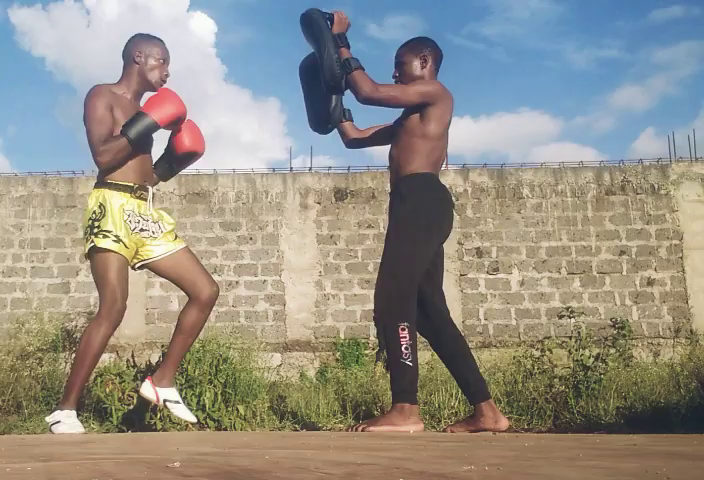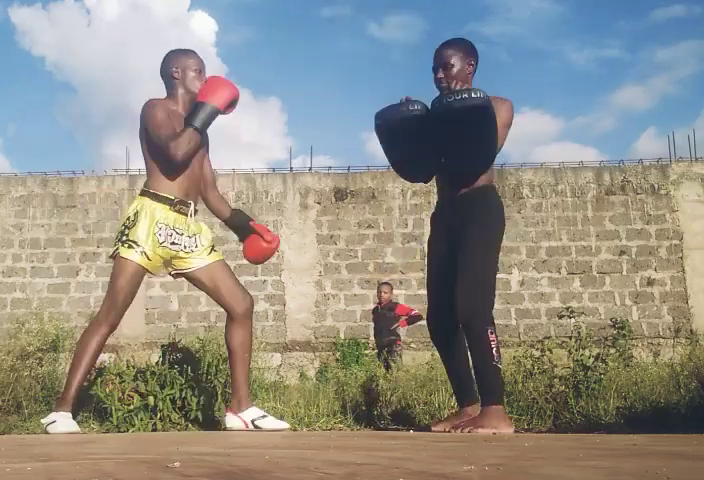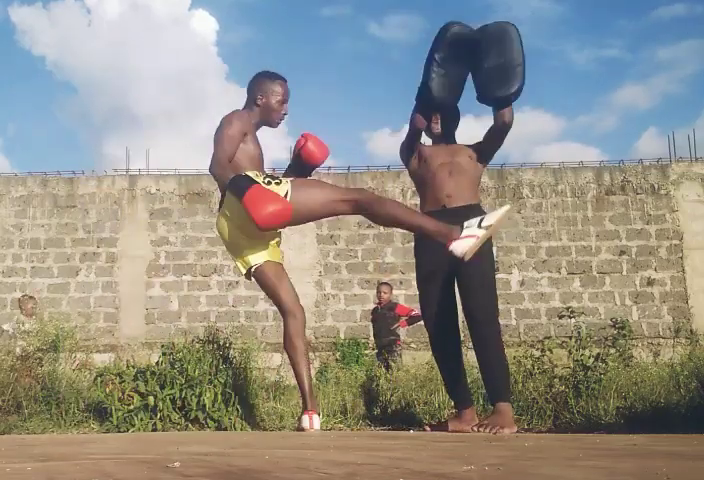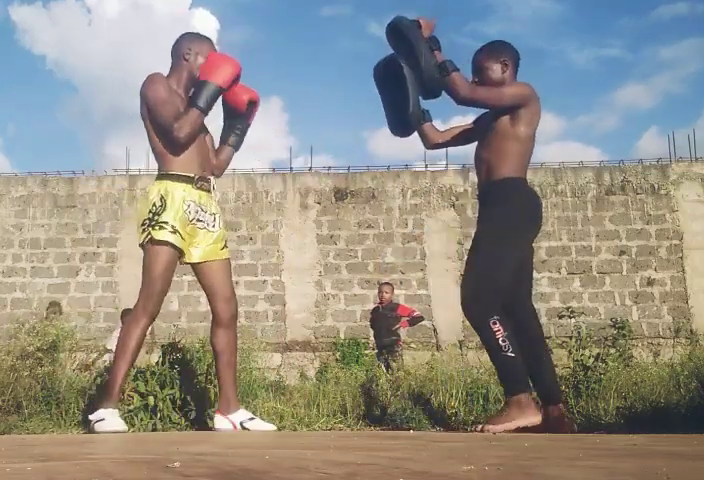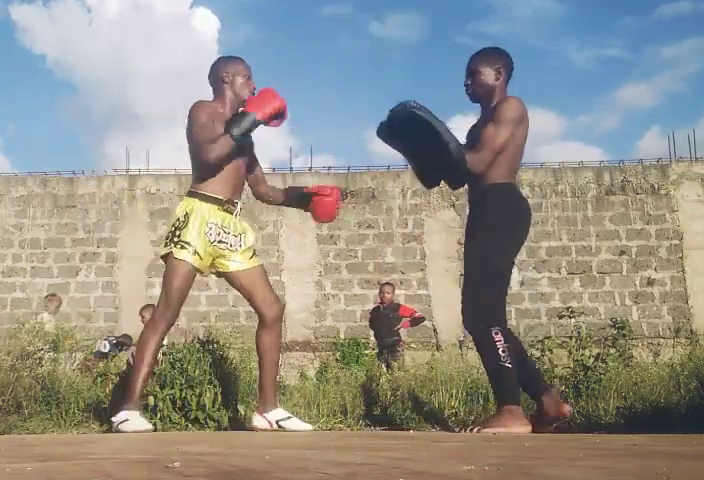
dt=1s
person 1, frame 1
left shoulder: (434, 93)
right shoulder: (409, 119)
left elbow: (369, 92)
right elbow: (354, 137)
left wrist: (340, 40)
left hip: (420, 201)
right hip: (421, 206)
left knee: (392, 301)
right knee: (429, 311)
left ankle: (405, 410)
right ankle: (486, 410)
person 1, frame 2
left shoulder: (497, 107)
right shoulder: (435, 116)
left elbow: (481, 155)
right elbow: (420, 171)
left wrist: (454, 119)
right wrist: (416, 131)
left hip: (479, 207)
right hip: (445, 214)
left knee: (472, 307)
right knee: (439, 315)
left ankle: (494, 412)
right ankle: (470, 404)
person 1, frame 3
left shoulder: (474, 152)
right shoulder: (415, 154)
left elbow: (504, 122)
right elbow: (415, 125)
left hip: (468, 223)
right hip: (429, 234)
left knee: (480, 315)
right knee: (437, 326)
left ankle: (504, 410)
right ankle: (464, 411)
person 1, frame 4
left shoulder: (524, 95)
right shoulder: (488, 120)
left elbow: (463, 93)
right elbow: (434, 139)
left wrist: (431, 45)
left hip: (513, 203)
right hip: (499, 208)
left knee: (480, 298)
right knee: (514, 307)
left ankle: (522, 400)
right ankle: (554, 410)
person 1, frame 5
left shoulder: (509, 108)
right shoulder: (482, 123)
left elbow: (475, 164)
right elbow: (464, 170)
left hip: (499, 208)
right hip: (487, 213)
left knee: (481, 309)
right knee: (485, 311)
left ankle: (512, 412)
right ankle: (548, 400)
person 2, frame 1
left shoulder: (148, 104)
right shoulder: (101, 96)
right elbow: (104, 156)
left wrist: (180, 154)
right wrist: (145, 122)
left hip: (148, 213)
right hip: (113, 209)
left knee: (205, 291)
right knee: (112, 310)
left ankle: (162, 380)
right ankle: (65, 408)
person 2, frame 2
left shoulder: (200, 134)
right shoulder: (155, 109)
left elbow: (209, 191)
right elbow: (176, 151)
left wrist: (244, 224)
right wrist: (207, 109)
left hip: (187, 228)
right hip: (151, 218)
left knee: (241, 305)
right knee: (111, 313)
left ankle: (240, 407)
right ankle: (62, 409)
person 2, frame 3
left shoulder: (246, 136)
right shoulder: (236, 119)
right elbow: (217, 164)
left wrist: (296, 166)
right wrist: (245, 188)
left hip: (236, 226)
right hip: (248, 207)
left knee: (292, 312)
right knee: (361, 198)
left ankle: (310, 411)
right ankle: (451, 234)
person 2, frame 4
left shoulder: (191, 107)
right shoulder: (155, 85)
left elbow: (219, 166)
right elbow: (178, 135)
left wrist: (238, 119)
right wrist: (208, 89)
left hip: (204, 207)
right hip: (171, 200)
left knee: (226, 309)
right knee: (149, 302)
left ankle: (229, 409)
right ankle: (108, 407)
person 2, frame 5
left shoulder: (242, 134)
right shoulder: (201, 111)
left elbow: (264, 191)
right elbow: (207, 156)
left wrist: (305, 197)
right wrist: (249, 116)
left hip: (233, 228)
right hip: (200, 218)
left knee: (271, 312)
right knee: (166, 313)
left ankle: (268, 408)
right ankle: (129, 408)
